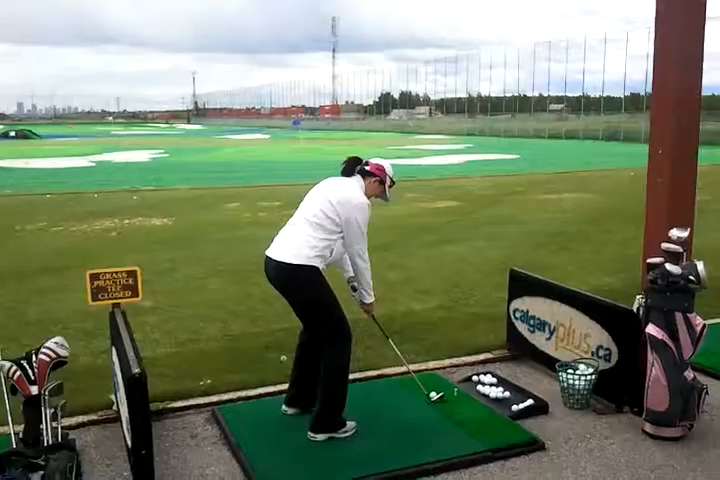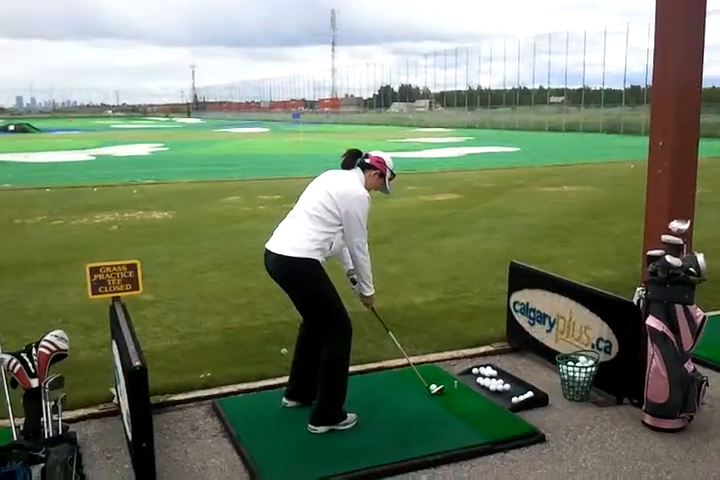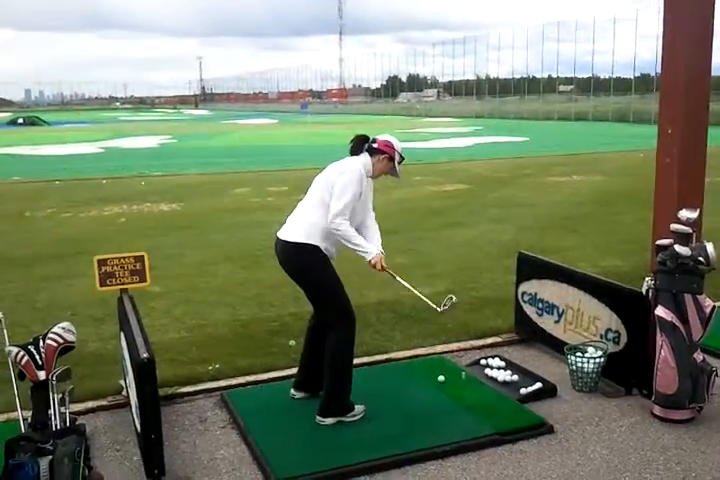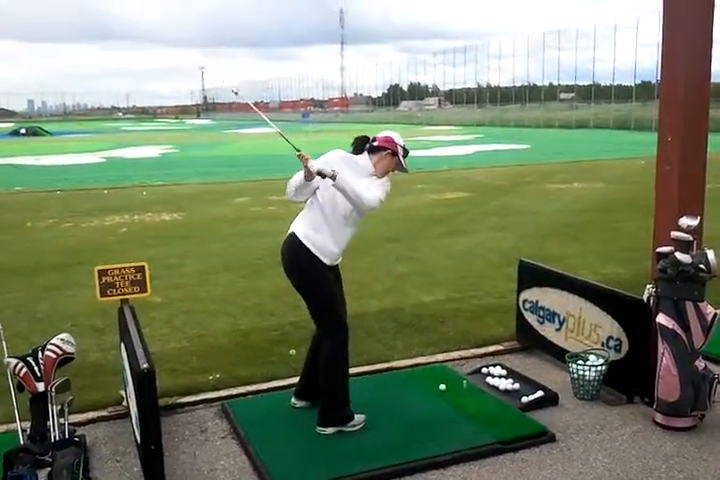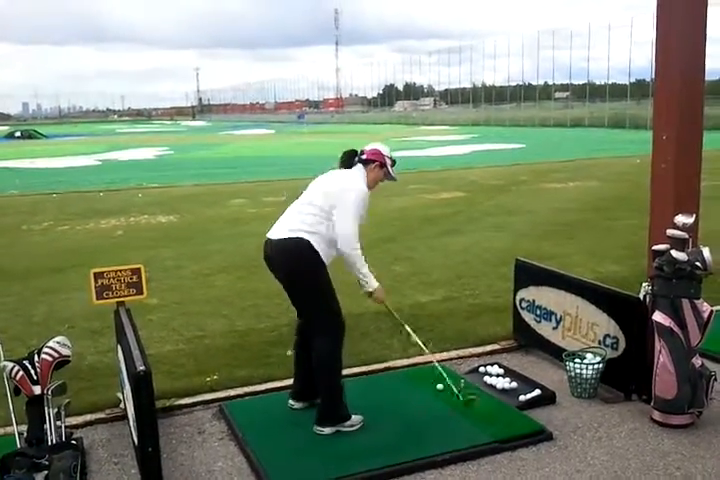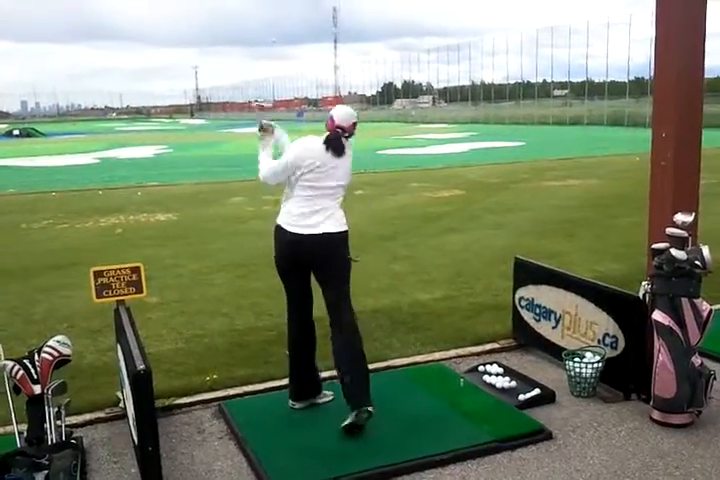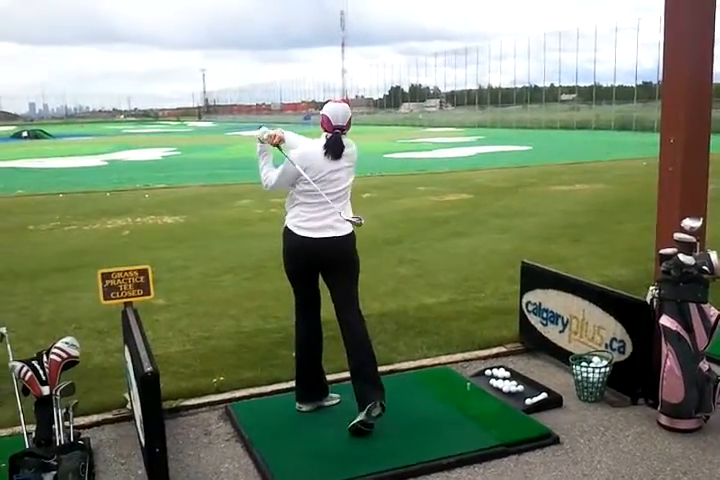
dt=0.4s
person 1, frame 1
left shoulder: (334, 184)
right shoulder: (357, 202)
right elbow: (358, 253)
left wrist: (351, 279)
right wrist: (366, 296)
left hip: (276, 261)
right hip: (298, 269)
left knee: (316, 328)
right knee: (338, 336)
left ankle: (298, 399)
right ankle: (326, 423)
person 1, frame 2
left shoulder: (333, 177)
right shoulder: (357, 195)
right elbow: (358, 246)
left wrist: (351, 274)
right wrist: (367, 289)
left hip: (276, 254)
right hip: (298, 262)
left knee: (316, 321)
right knee: (338, 329)
left ankle: (299, 392)
right ankle: (326, 415)
person 1, frame 3
left shoulder: (360, 176)
right shoulder: (353, 171)
left elbow: (368, 220)
right elbow: (337, 224)
left wrist: (378, 251)
right wrist: (369, 252)
left hip: (293, 244)
right hip: (303, 248)
left knee: (326, 312)
right knee: (342, 320)
left ankle: (307, 383)
right ankle: (334, 407)
person 1, frame 4
left shoulder: (380, 183)
right shoulder: (338, 159)
left elbow: (367, 202)
right elbow: (294, 193)
left wrist: (332, 177)
right wrist: (308, 175)
left hip: (326, 258)
right hip: (302, 250)
left knee: (330, 321)
right knee: (335, 327)
left ankle: (307, 392)
right ankle: (334, 416)
person 1, frame 5
left shoulder: (351, 185)
right shoulder: (351, 187)
left elbow: (348, 236)
right elbow: (345, 242)
left wrist: (363, 276)
right wrist: (369, 282)
left hip: (279, 247)
right hip: (296, 250)
left knee: (311, 319)
right knee: (330, 327)
left ankle: (303, 392)
right ankle: (331, 416)
person 1, frame 6
left shoulder: (305, 146)
right shoulder: (348, 160)
left elbow: (269, 177)
left wrist: (265, 142)
right wrist: (276, 134)
left hip: (289, 237)
right hip: (330, 240)
left knee: (298, 313)
right knee: (342, 317)
left ankle: (302, 391)
right ankle: (359, 401)
person 1, frame 7
left shoulder: (305, 154)
right shoulder: (350, 151)
left elbow: (271, 183)
left wrist: (264, 148)
right wrist: (283, 136)
left hip: (299, 242)
right hip: (339, 243)
left knee: (307, 315)
right knee: (350, 315)
left ankle: (309, 394)
right ankle: (370, 397)
